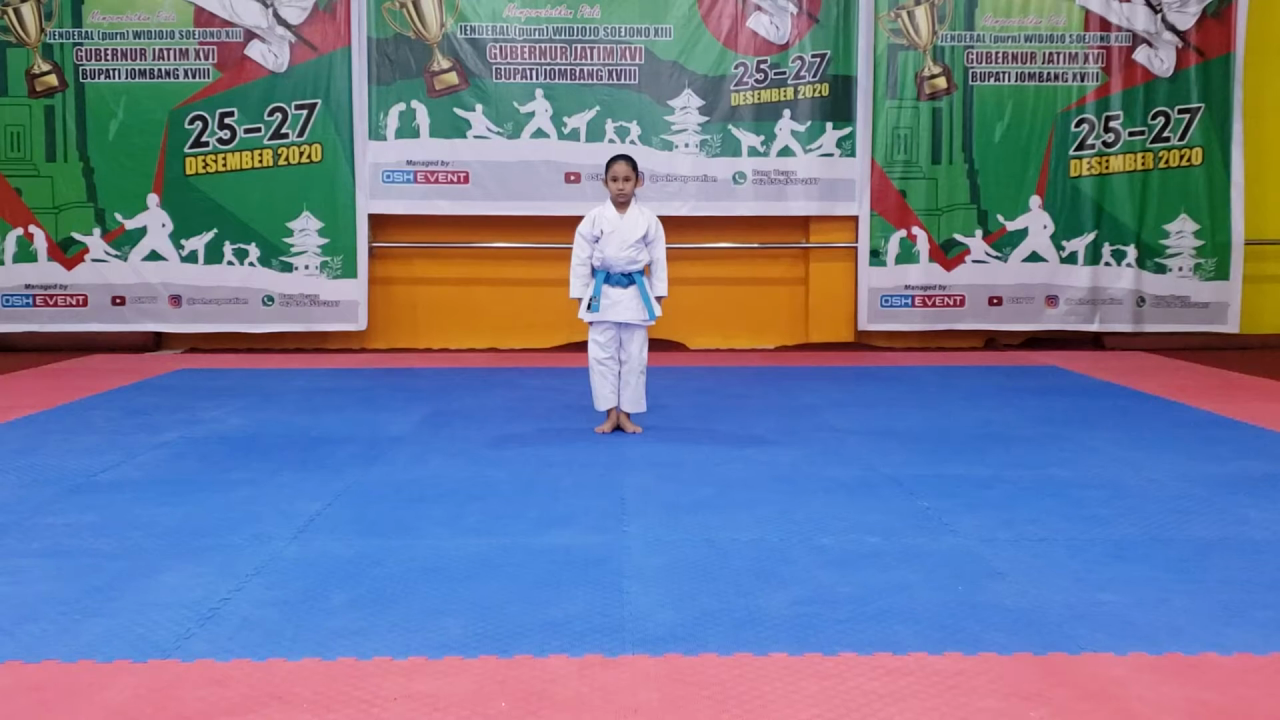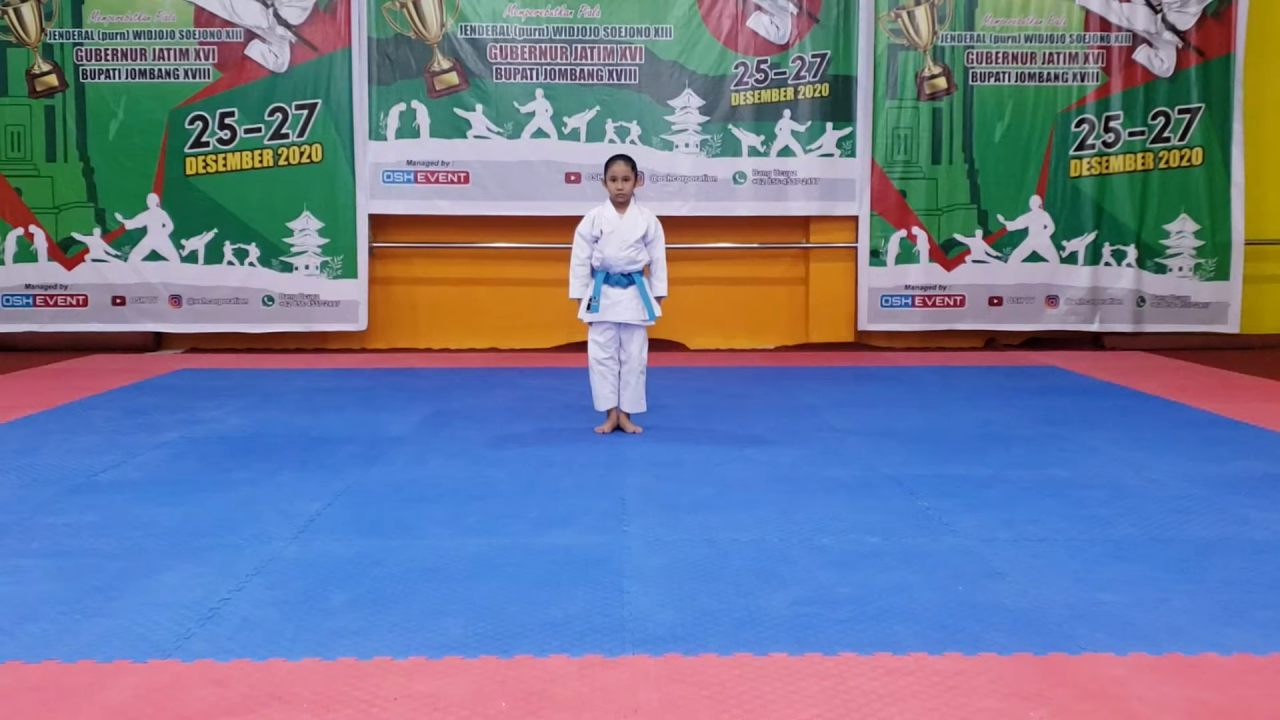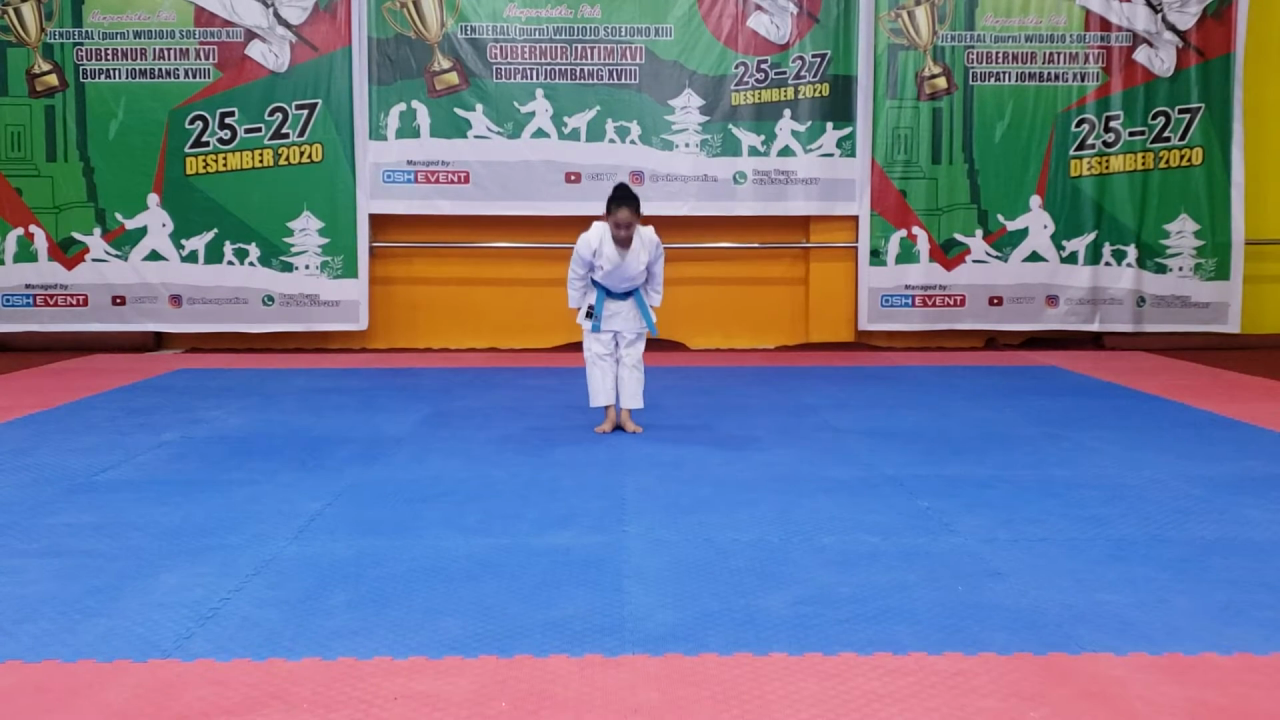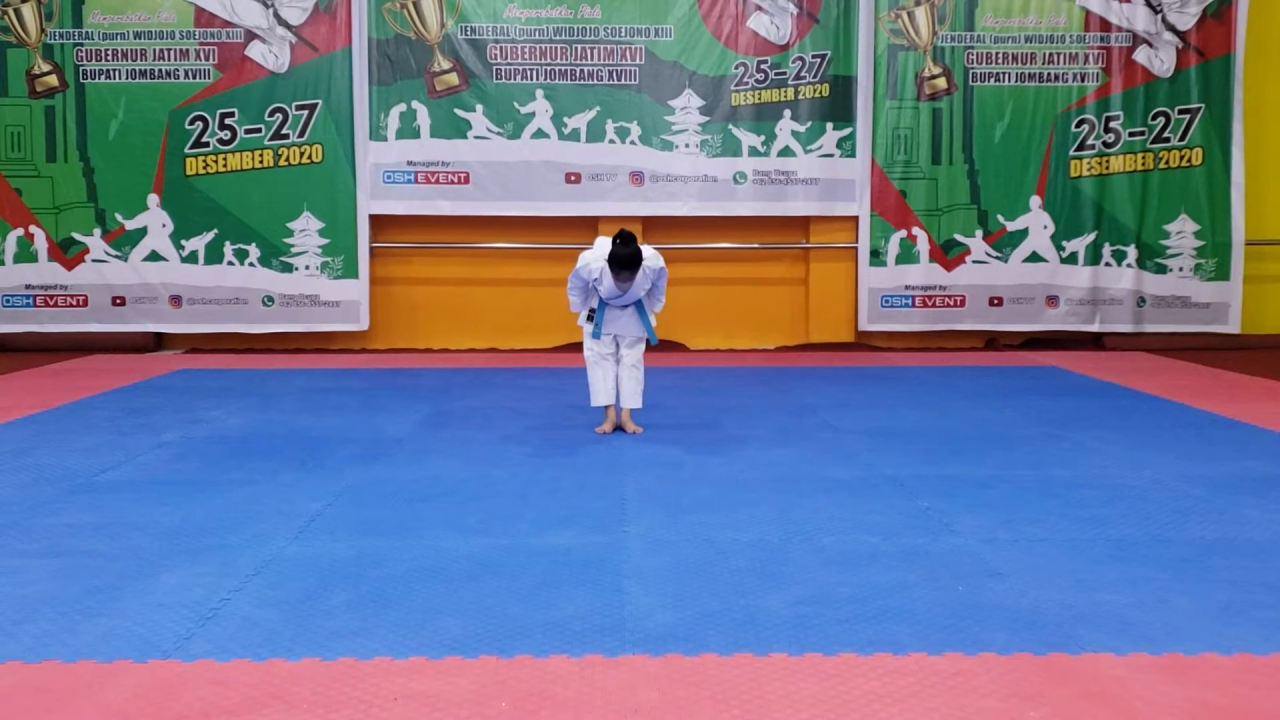
dt=0.5s
person 1, frame 1
left shoulder: (648, 220)
right shoulder: (594, 219)
left elbow: (658, 261)
right elbow: (581, 261)
left wrist: (657, 300)
right wrist: (582, 300)
left hip: (636, 295)
right hip: (603, 294)
left knee: (634, 357)
right knee: (602, 355)
left ankle: (626, 414)
right ankle: (610, 414)
person 1, frame 2
left shoulder: (648, 220)
right shoulder: (592, 219)
left elbow: (657, 261)
right elbow: (580, 261)
left wrist: (657, 299)
right wrist: (582, 300)
left hip: (635, 295)
right hip: (602, 294)
left knee: (634, 357)
right knee: (602, 356)
left ankle: (626, 414)
right ankle: (610, 414)
person 1, frame 3
left shoulder: (650, 241)
right shoulder: (591, 240)
left elbow: (655, 279)
right elbow: (576, 277)
left wrist: (650, 308)
right wrist: (582, 309)
left hip: (633, 306)
right hip: (599, 306)
left knee: (631, 358)
right knee: (599, 356)
left ankle: (626, 414)
right ankle: (610, 414)
person 1, frame 4
left shoulder: (654, 264)
right shoulder: (590, 264)
left elbow: (658, 289)
right elbow: (575, 286)
left wrist: (650, 312)
right wrist: (585, 311)
left hip: (634, 312)
right hip: (600, 312)
left knee: (632, 358)
right knee: (600, 357)
left ankle: (626, 416)
right ankle: (610, 415)
